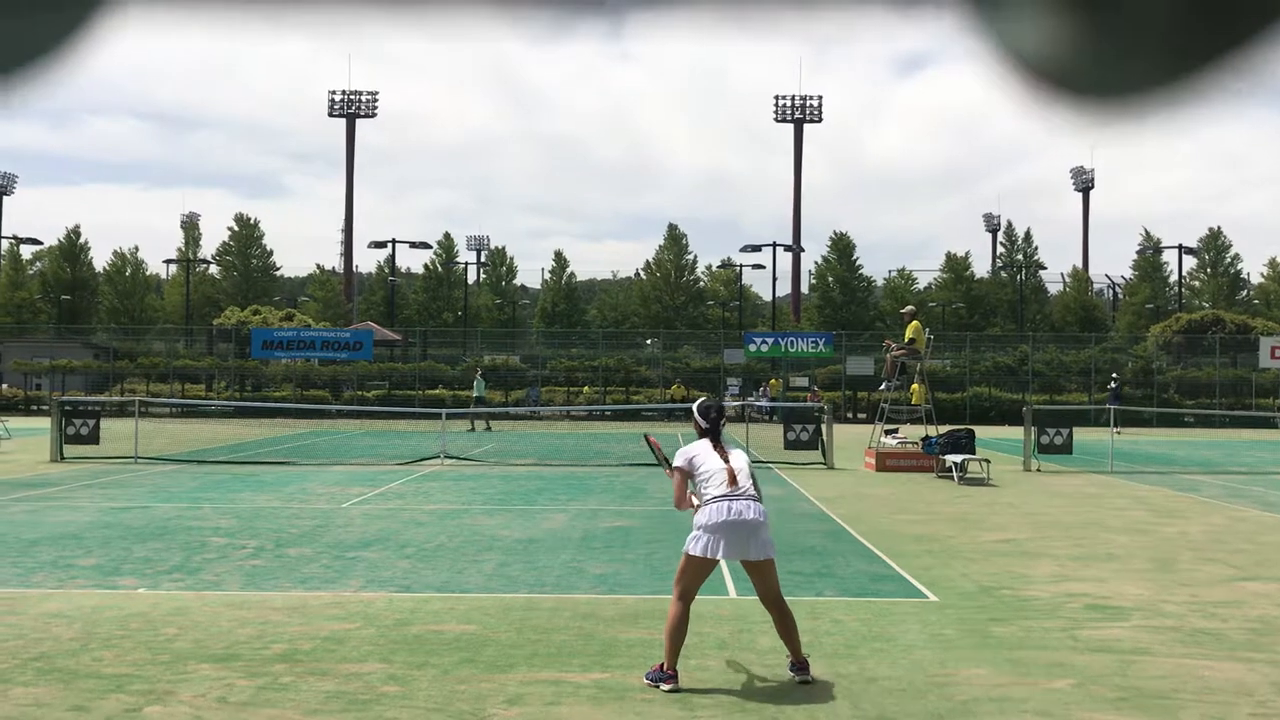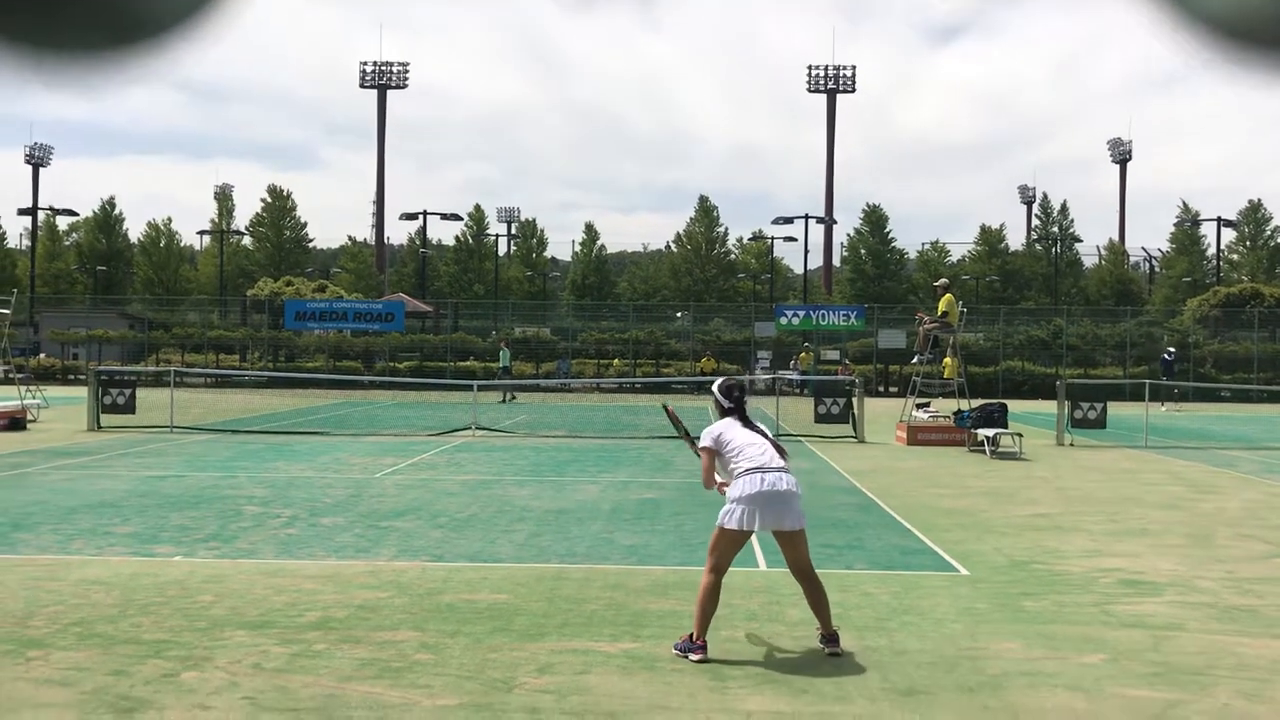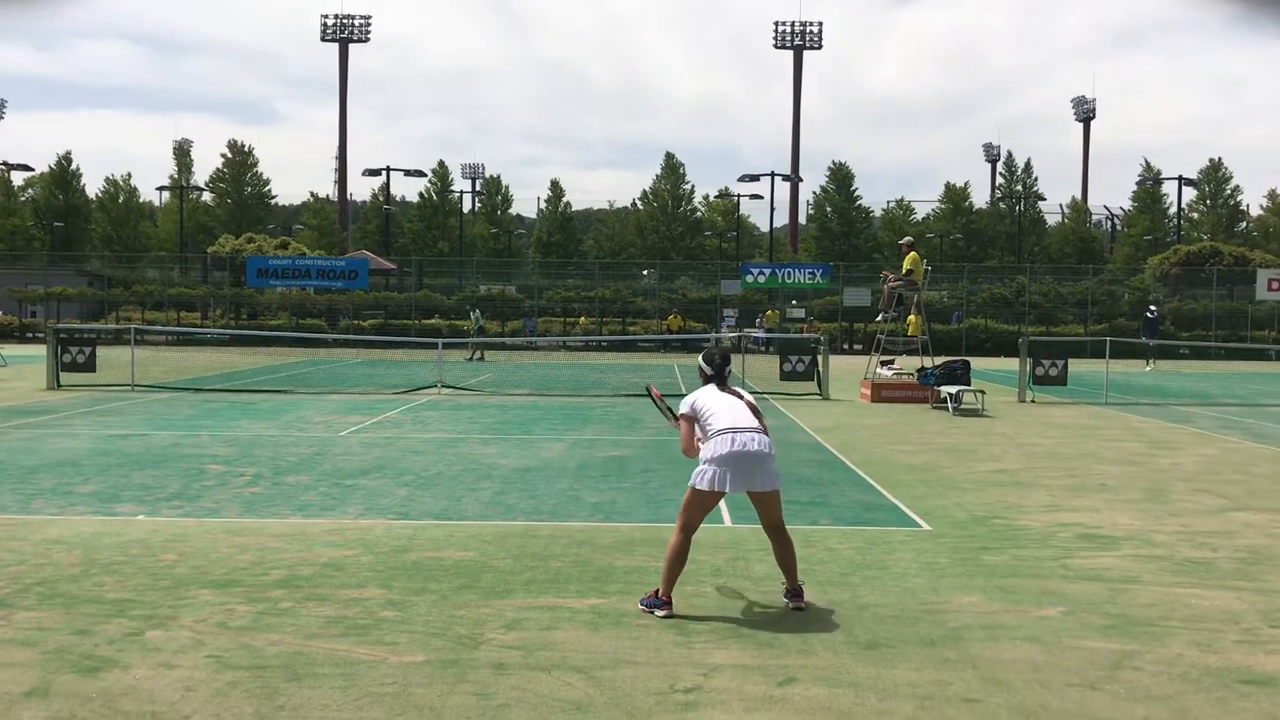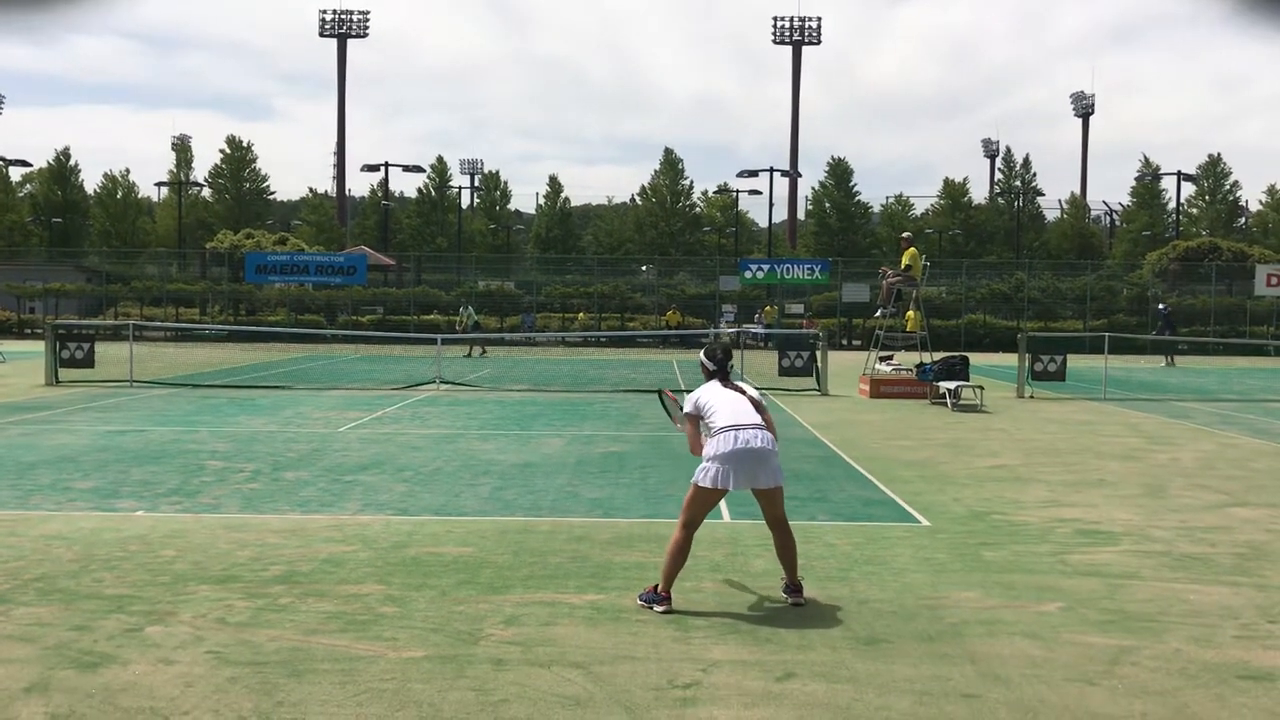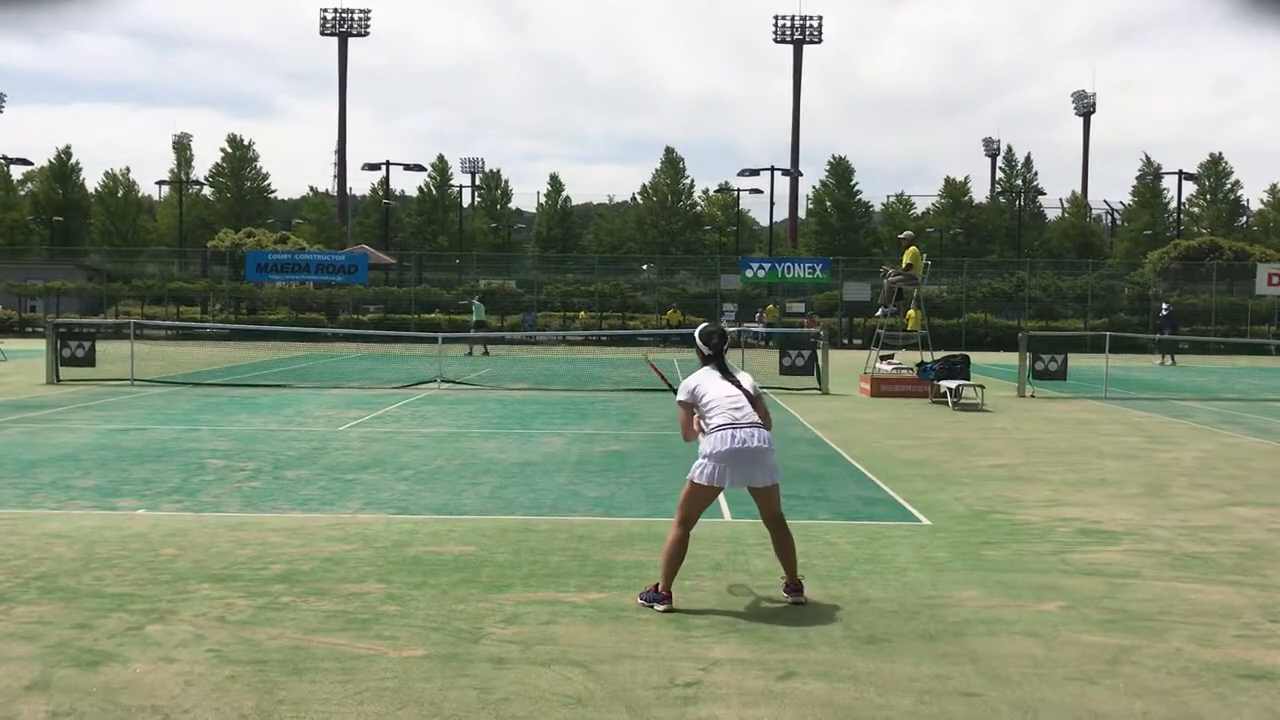
dt=1s
person 1, frame 1
left shoulder: (687, 452)
right shoulder: (739, 453)
left elbow: (679, 502)
left hip: (715, 518)
right hip: (754, 517)
left knee: (681, 596)
right knee: (773, 599)
left ankle: (668, 671)
right ankle: (800, 664)
person 1, frame 2
left shoulder: (712, 432)
right shoulder: (759, 428)
left elbow: (707, 482)
left wrist: (720, 481)
left hip: (748, 491)
right hip: (786, 487)
left knee: (714, 569)
right knee: (804, 570)
left ankle: (697, 642)
right ankle: (830, 636)
person 1, frame 3
left shoulder: (692, 398)
right shoulder: (743, 395)
left elbow: (688, 449)
left wrist: (701, 448)
left hip: (721, 451)
right hip: (760, 449)
left knee: (684, 528)
right knee: (775, 527)
left ankle: (662, 598)
right ankle: (794, 592)
person 1, frame 4
left shoulder: (696, 396)
right shoulder: (748, 390)
left elbow: (695, 448)
right elbow: (771, 432)
left hip: (724, 449)
right hip: (763, 446)
left knee: (687, 525)
right knee: (778, 522)
left ankle: (662, 594)
right ankle: (794, 587)
person 1, frame 5
left shoulder: (691, 383)
right shoulder: (744, 377)
left elbow: (688, 435)
right elbow: (767, 422)
left hip: (720, 448)
right hip: (759, 444)
left knee: (683, 521)
right knee: (775, 520)
left ankle: (662, 593)
right ankle: (794, 586)
